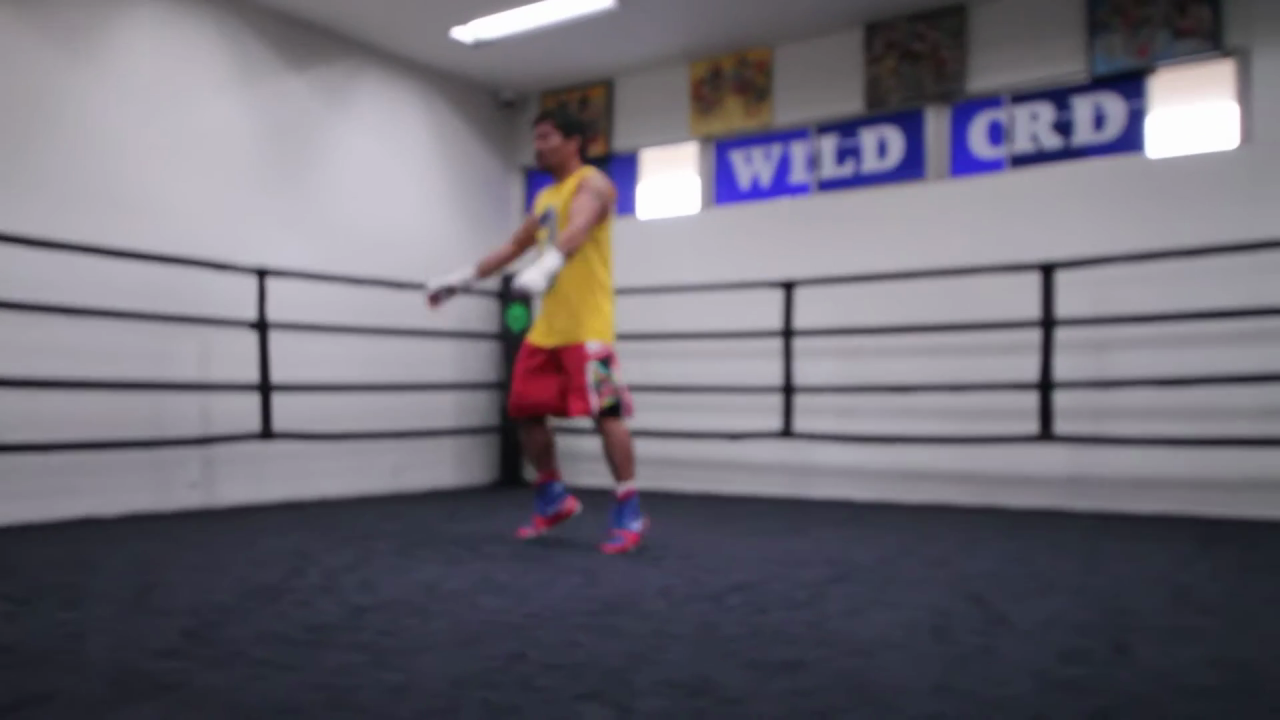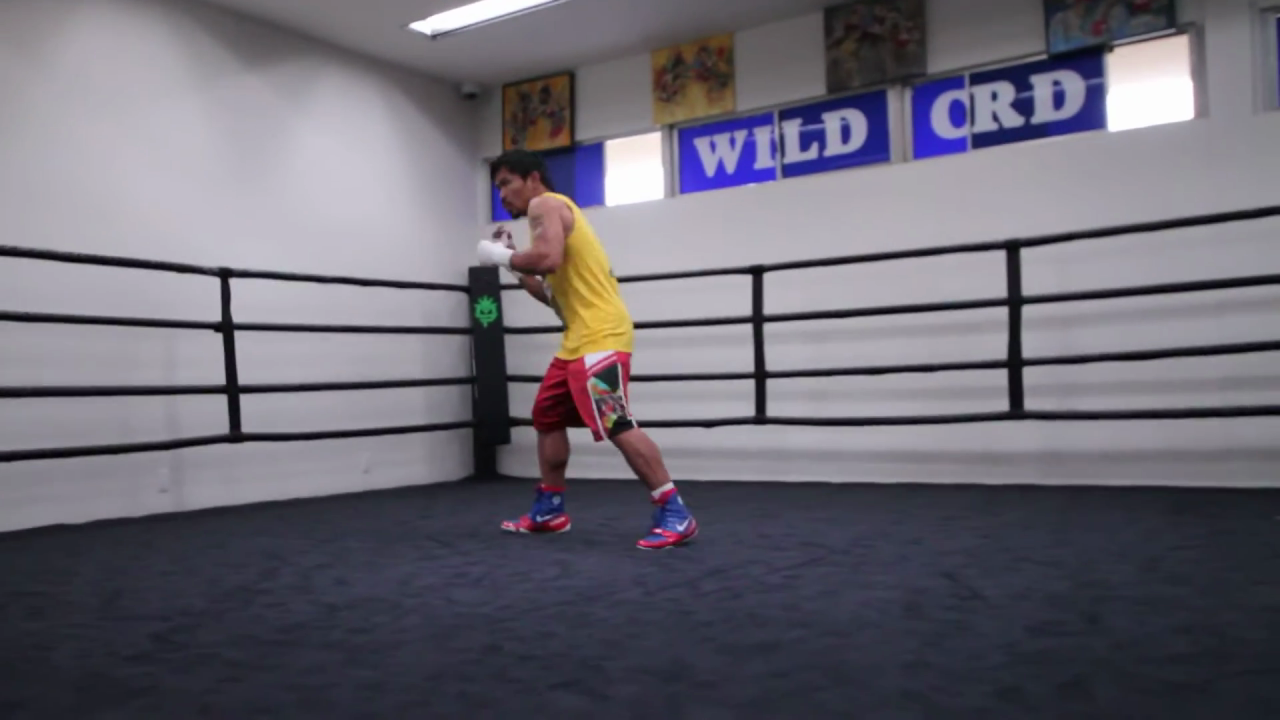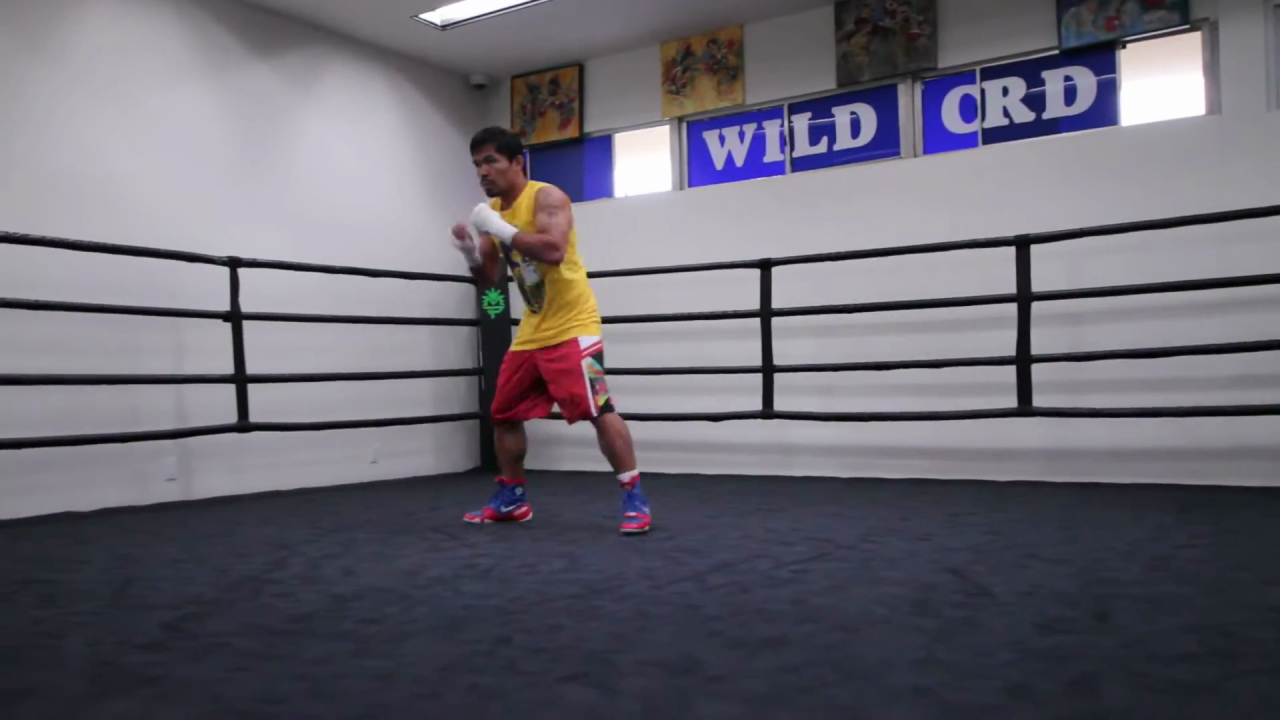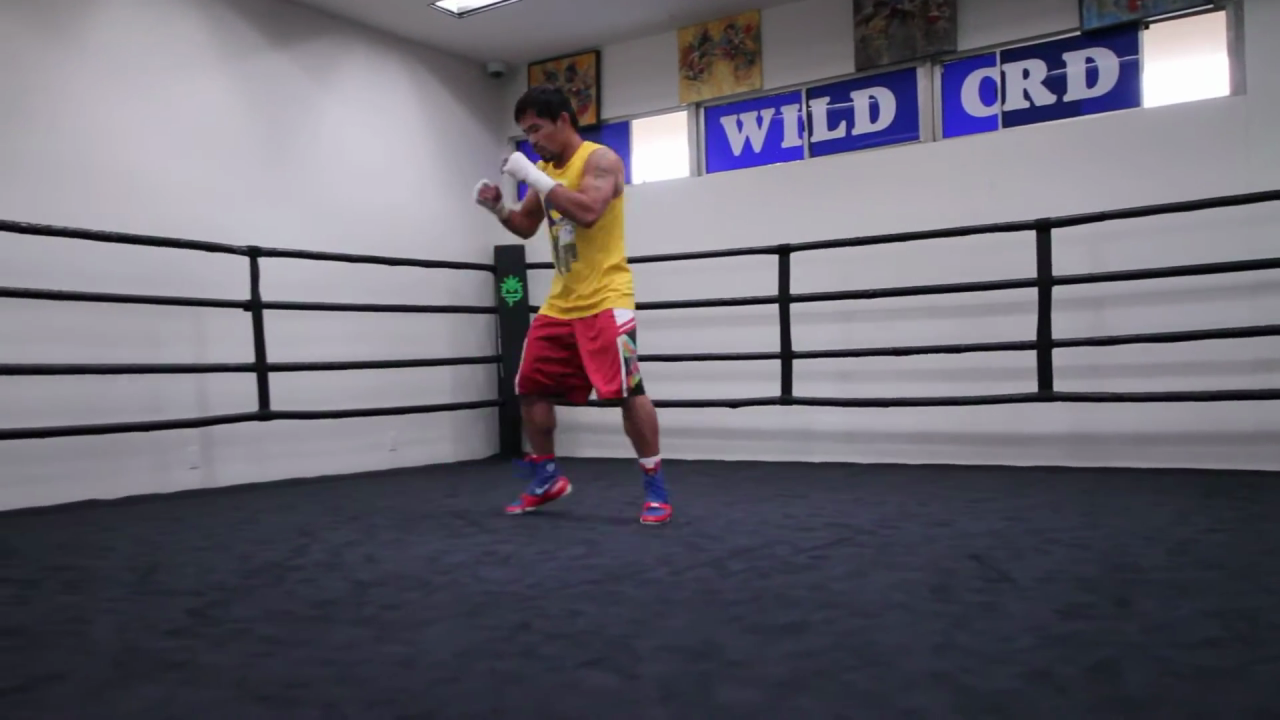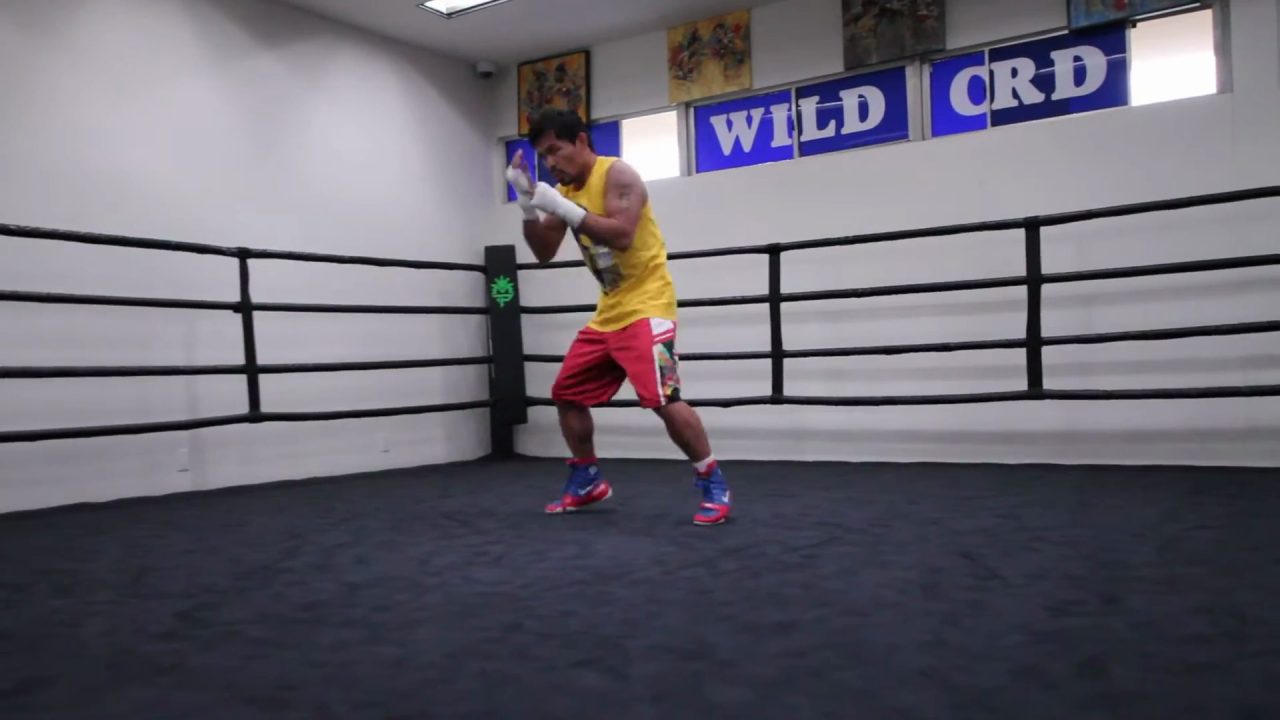
dt=1s
person 1, frame 1
left shoulder: (591, 183)
right shoulder: (545, 196)
left elbow: (581, 226)
right elbow: (510, 249)
left wrist: (548, 265)
right wrist: (462, 277)
left hip: (587, 325)
right hip: (548, 325)
left knee: (606, 413)
right knee: (526, 411)
left ankle: (629, 514)
right ankle: (555, 497)
person 1, frame 2
left shoulder: (547, 205)
right shoulder: (548, 218)
left elbow: (546, 258)
left wrist: (498, 255)
right wrist: (518, 273)
left hip: (599, 336)
right hip: (576, 340)
left knee: (618, 425)
right knee: (547, 418)
left ankle: (675, 514)
right ankle: (549, 510)
person 1, frame 3
left shoulder: (546, 196)
right shoulder: (493, 210)
left elbow: (554, 248)
right elbow: (488, 277)
left wrist: (499, 229)
right wrist: (473, 250)
left hip: (573, 326)
right hip: (532, 334)
left knee: (598, 409)
right knee: (504, 413)
left ankle: (635, 499)
right ankle: (511, 499)
person 1, frame 4
left shoulder: (602, 160)
right shoulder: (548, 167)
left elbow: (586, 211)
right elbow: (525, 226)
left wrist: (531, 177)
right wrist: (496, 204)
left hip: (604, 299)
right hip: (561, 302)
left knee: (629, 390)
right knee: (533, 388)
left ankle: (656, 489)
right ankle: (546, 479)
person 1, frame 5
left shoulder: (618, 174)
right shoulder: (565, 190)
left elbow: (620, 236)
right elbow: (543, 245)
left wrist: (566, 208)
right wrist: (526, 199)
left hip: (646, 306)
right hip: (607, 314)
left knee: (662, 397)
right knee: (566, 393)
left ankle: (714, 488)
right ankle: (587, 482)
